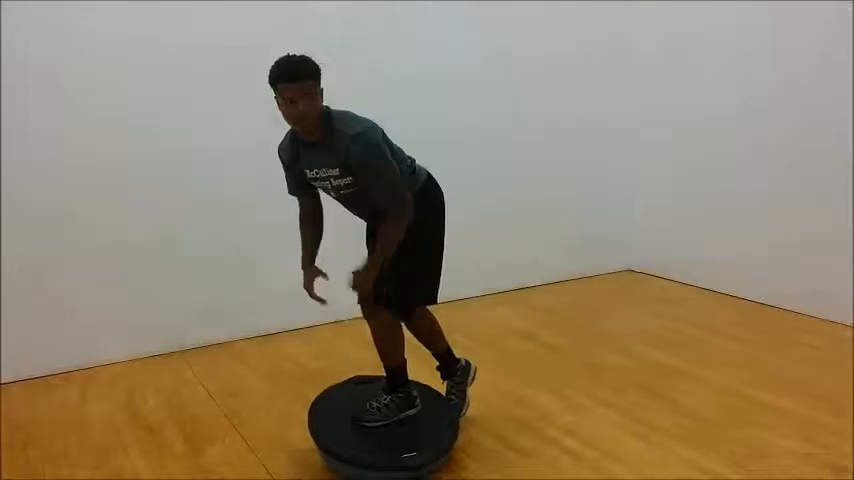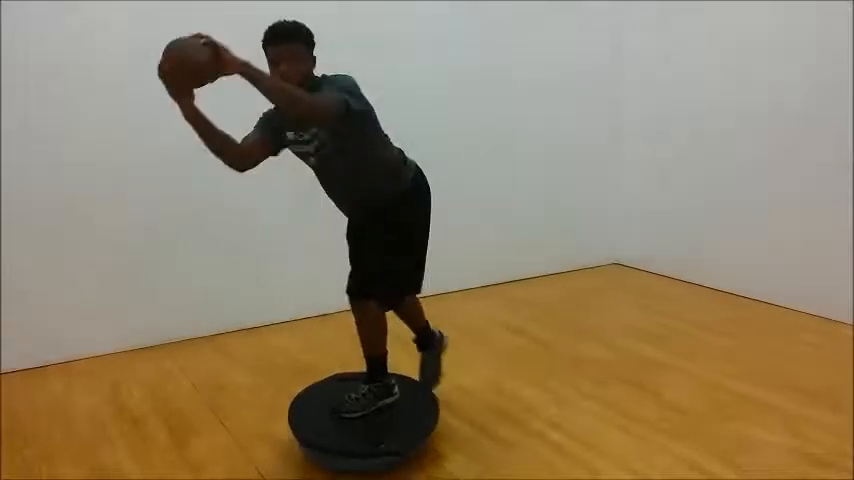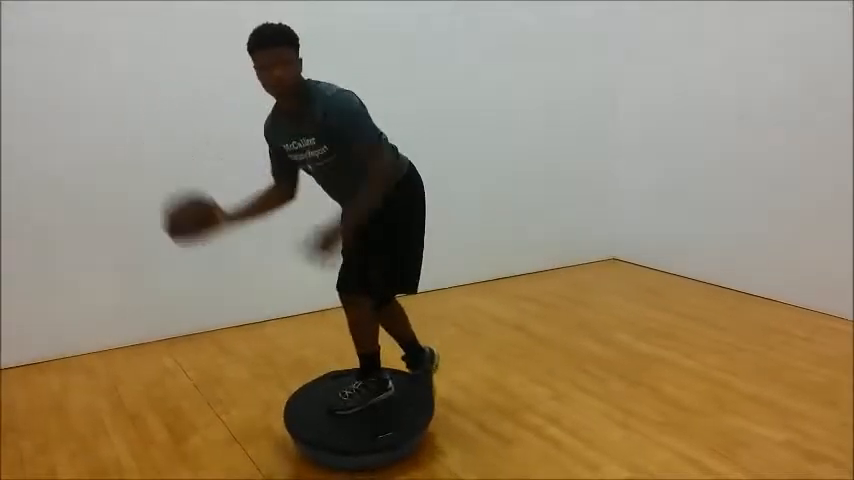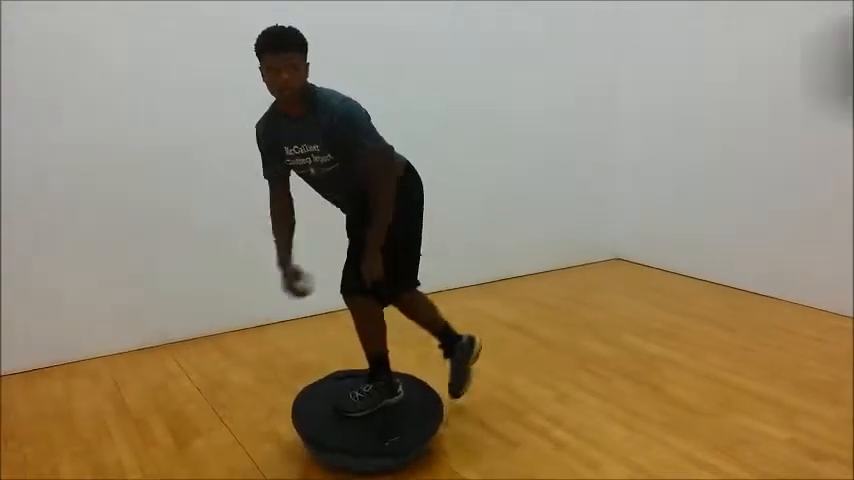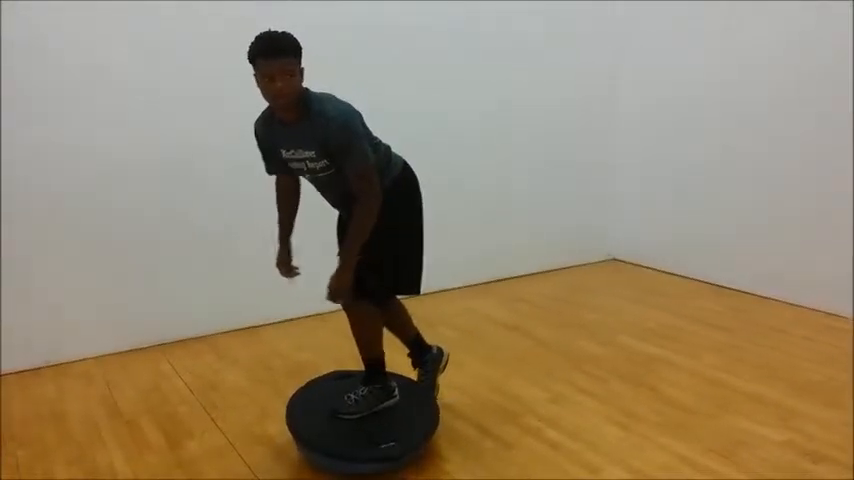
dt=0.4s
person 1, frame 1
left shoulder: (359, 138)
right shoulder: (290, 151)
left elbow: (401, 209)
right elbow: (309, 209)
left wrist: (371, 270)
right wrist: (308, 264)
left hip: (417, 206)
right hip: (382, 213)
left knee: (381, 302)
right knee: (401, 302)
left ankle: (399, 394)
right ankle: (454, 368)
person 1, frame 2
left shoulder: (340, 89)
right shoulder: (279, 119)
left elbow: (312, 112)
right elbow: (241, 159)
left wrist: (242, 67)
right wrist: (189, 110)
left hip: (403, 198)
right hip: (366, 209)
left knee: (365, 293)
right knee: (387, 288)
left ankle: (379, 384)
right ankle: (430, 341)
person 1, frame 3
left shoulder: (337, 105)
right shoulder: (276, 127)
left elbow: (381, 171)
right elbow: (285, 190)
left wrist: (343, 229)
right wrist: (230, 217)
left hip: (398, 195)
right hip: (360, 206)
left knee: (355, 289)
right knee: (372, 291)
left ankle: (372, 379)
right ankle: (418, 358)
person 1, frame 4
left shoulder: (341, 113)
right shoulder: (268, 130)
left elbow: (384, 179)
right elbow: (279, 194)
left wrist: (373, 250)
right wrist: (285, 260)
left hip: (395, 194)
right hip: (359, 206)
left knee: (358, 289)
right knee: (392, 287)
left ankle: (381, 382)
right ankle: (456, 344)
person 1, frame 5
left shoulder: (336, 119)
right shoulder: (266, 129)
left elbow: (370, 194)
right elbow: (286, 182)
left wrist: (346, 266)
right wrist: (284, 243)
left hip: (391, 195)
right hip: (354, 204)
left knee: (357, 290)
right knee: (372, 292)
left ankle: (377, 385)
right ankle: (425, 355)
